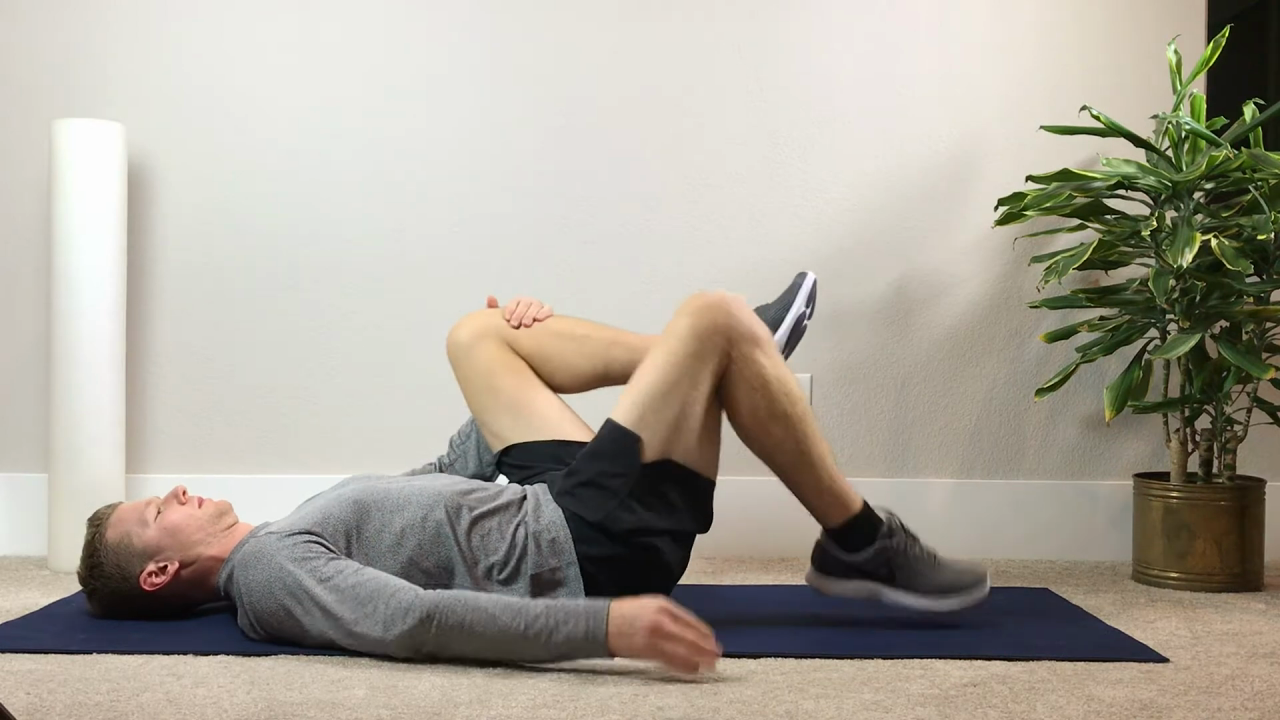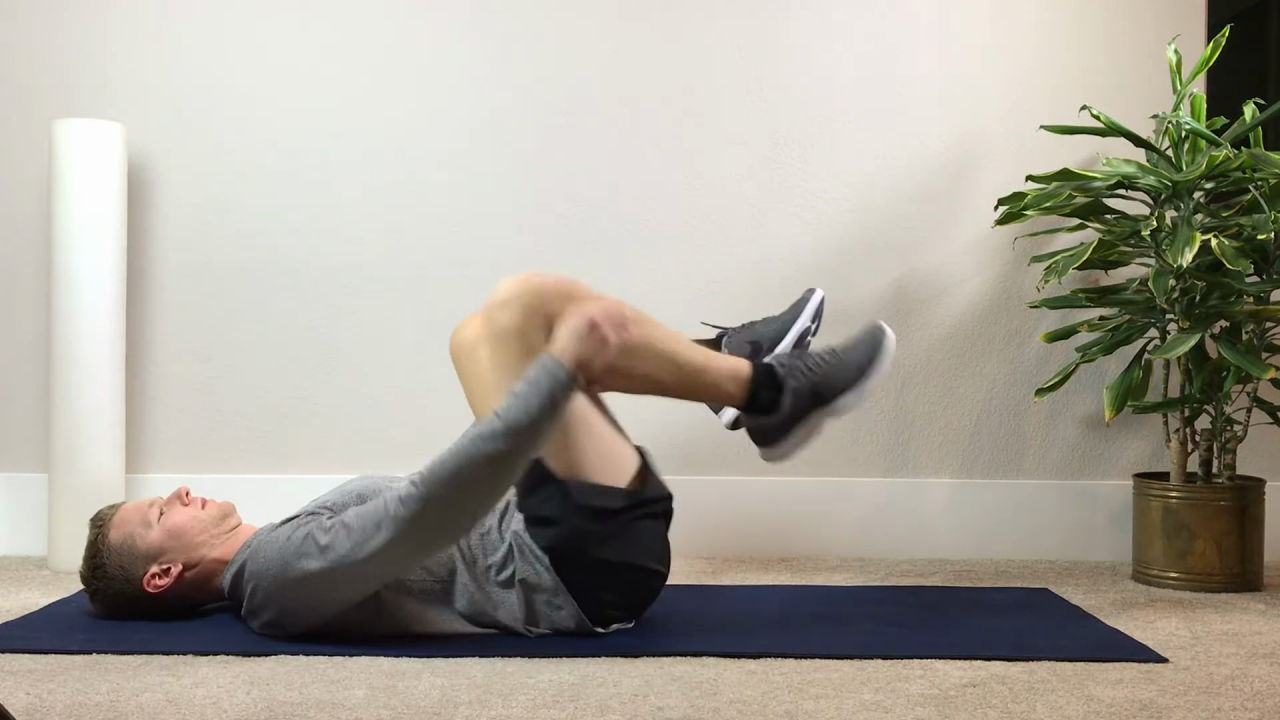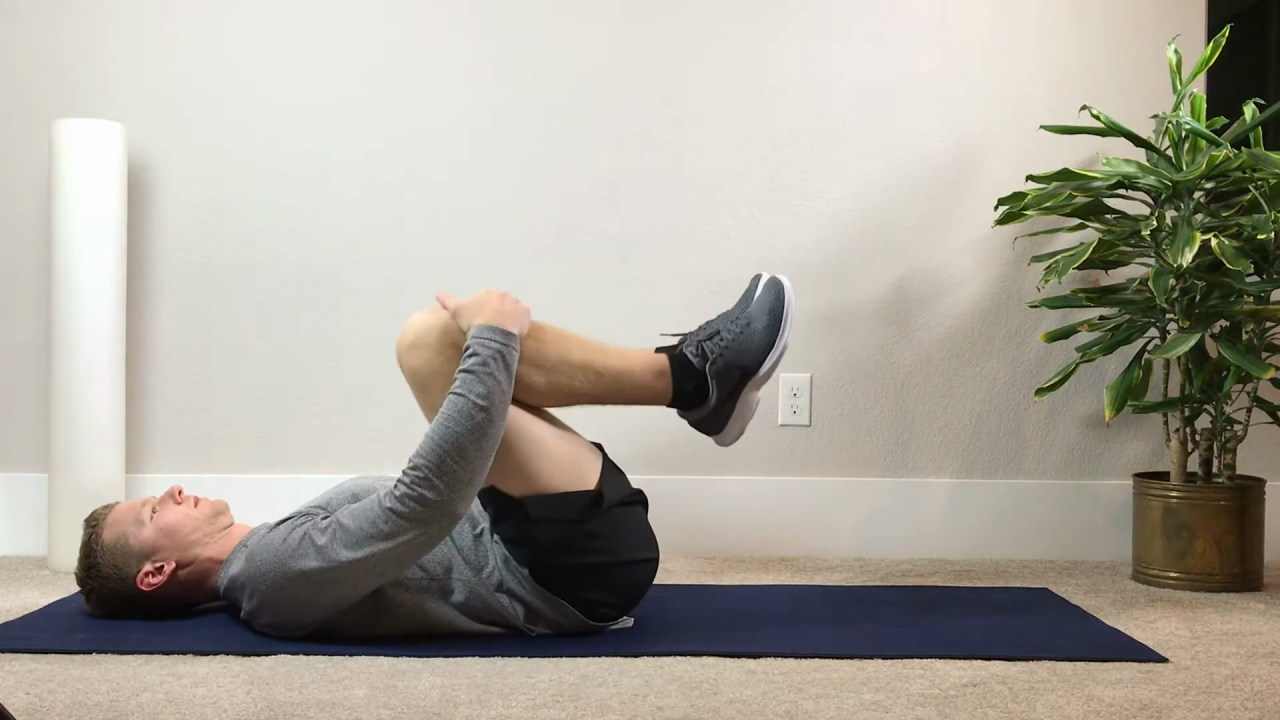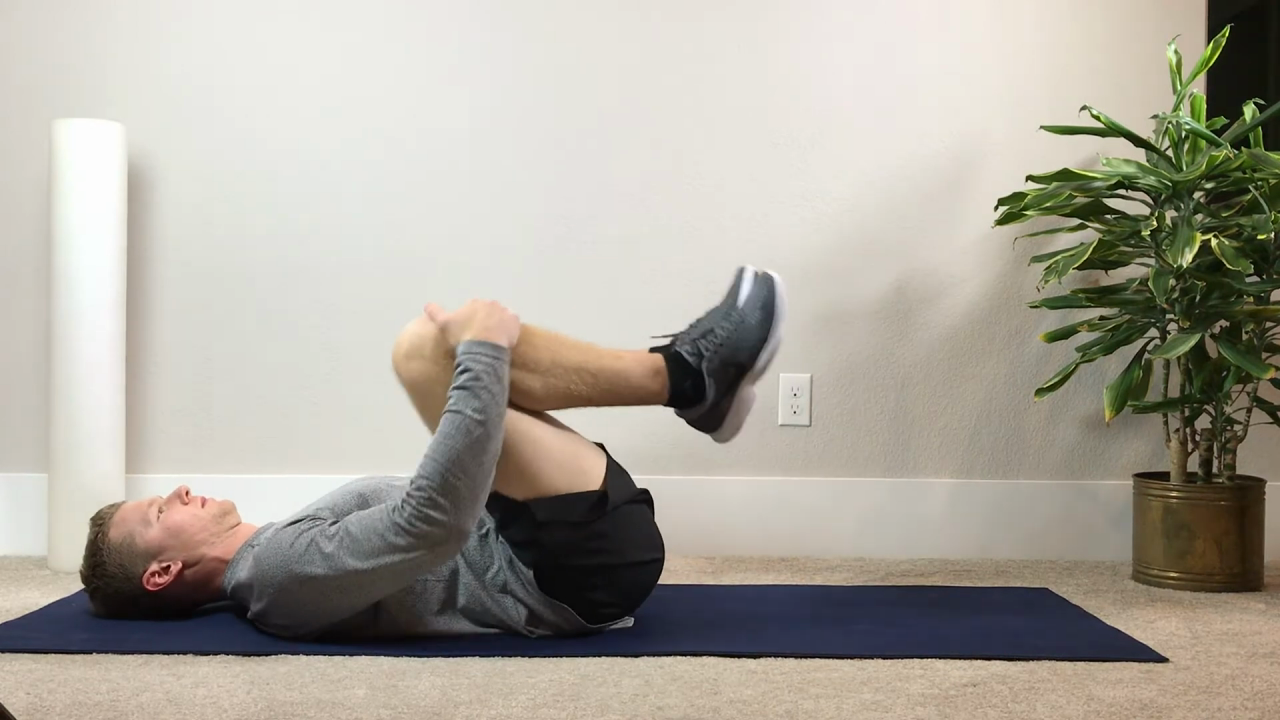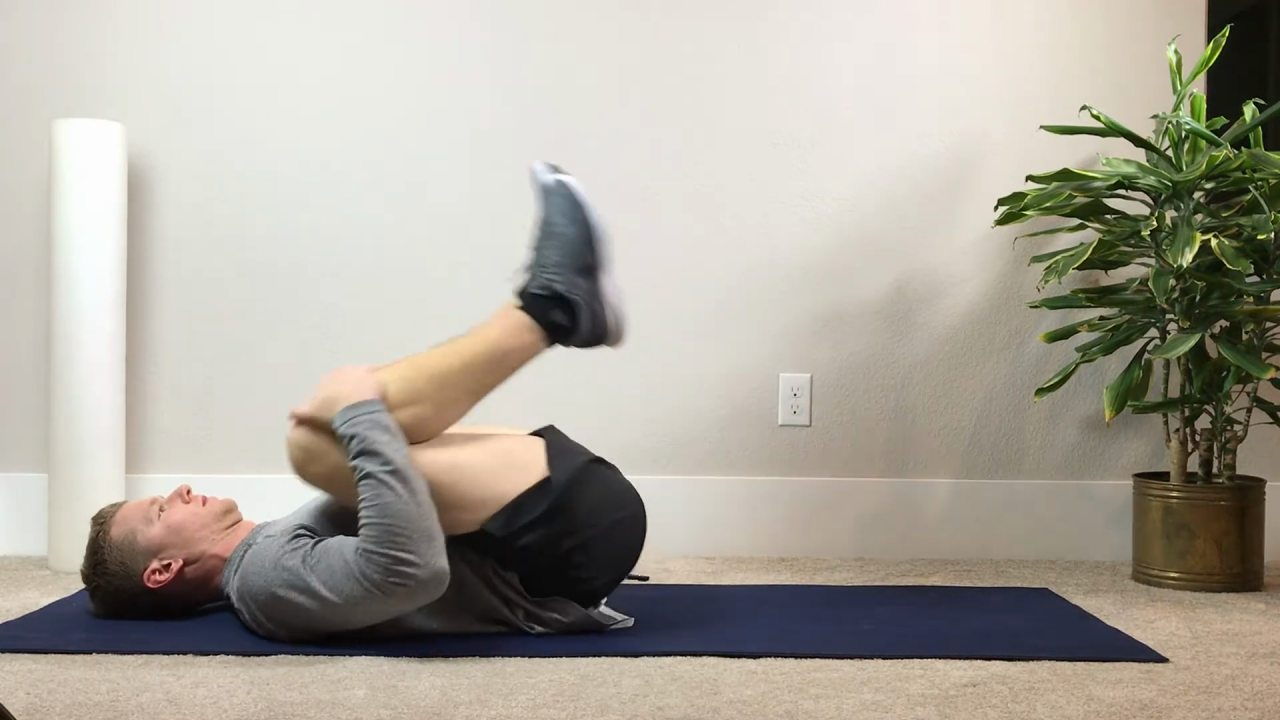
dt=0.4s
person 1, frame 1
left shoulder: (288, 545)
right shoulder: (268, 578)
left elbow: (447, 480)
right elbow: (419, 621)
right wrist: (603, 619)
left hip: (548, 514)
right hip: (590, 539)
left knee: (477, 333)
right knee: (712, 313)
left ankle: (734, 373)
right ankle: (856, 541)
person 1, frame 2
left shoulder: (288, 546)
right shoulder: (281, 575)
left elbow: (447, 494)
right elbow: (430, 509)
left wrist: (539, 367)
right wrist: (558, 366)
left hip: (537, 537)
right hip: (592, 569)
left knee: (482, 335)
right knee: (521, 305)
left ankle: (735, 362)
right ankle: (771, 395)
person 1, frame 3
left shoulder: (276, 549)
right shoulder: (277, 574)
left elbow: (437, 490)
right elbow: (423, 506)
right wrist: (494, 345)
left hip: (566, 550)
right hip: (579, 569)
left knee: (456, 334)
right knee: (434, 336)
left ankle: (688, 373)
right ankle: (692, 381)
person 1, frame 4
left shoulder: (284, 547)
right shoulder: (280, 577)
left elbow: (440, 499)
right elbow: (436, 522)
right wrist: (481, 355)
left hip: (569, 553)
right hip: (584, 572)
right knee: (431, 346)
left ankle: (684, 370)
right ankle: (686, 375)
person 1, frame 5
left shoulder: (276, 548)
right shoulder: (270, 580)
right elbow: (412, 568)
right wrist: (360, 416)
left ankle: (552, 307)
right ankle: (553, 309)
